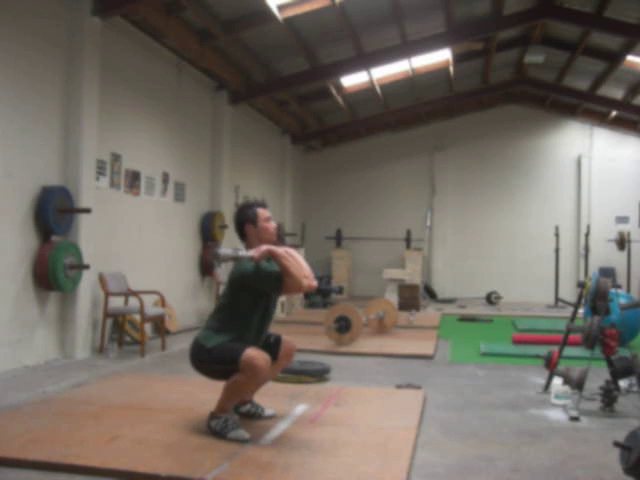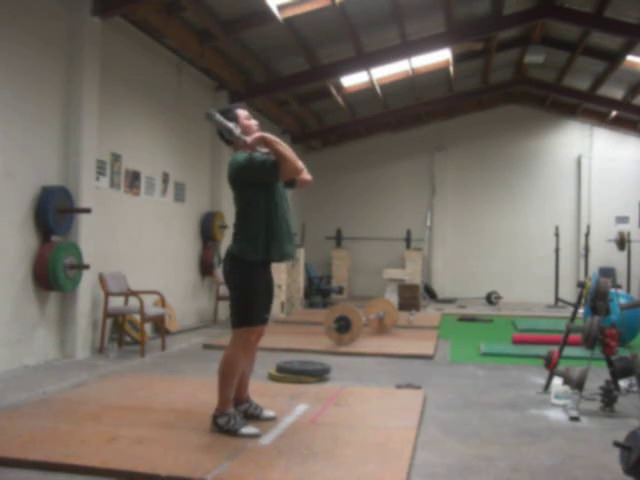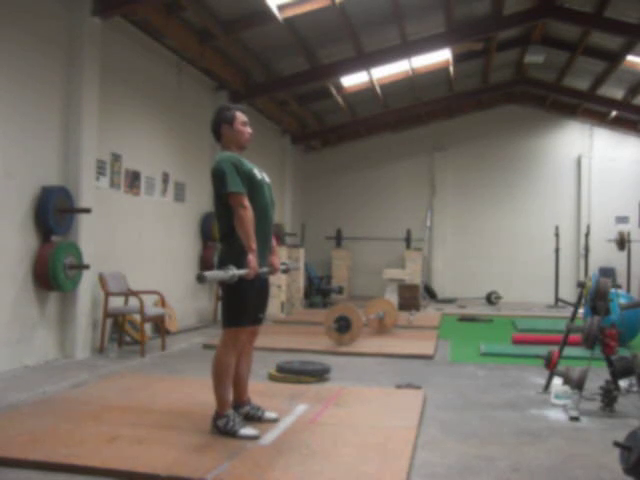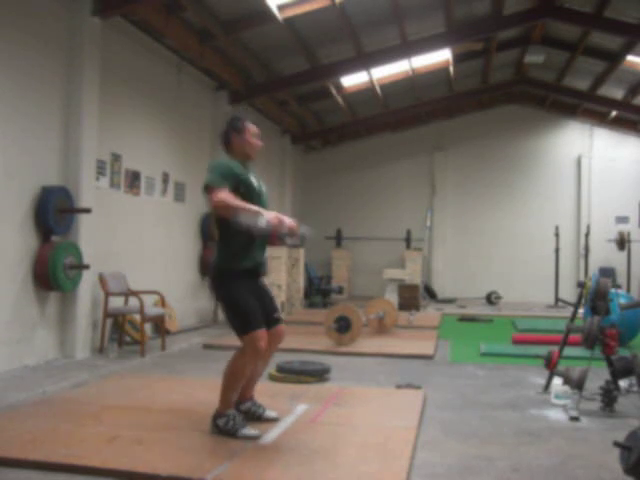
dt=1s
person 1, frame 1
left shoulder: (266, 263)
right shoulder: (250, 268)
left elbow: (310, 283)
right elbow: (301, 285)
left wrist: (288, 252)
right wrist: (276, 252)
right hip: (211, 349)
left knee: (286, 349)
right knee: (259, 362)
left ankle: (243, 400)
right ankle: (220, 416)
person 1, frame 2
left shoulder: (261, 159)
right shoulder: (244, 162)
left elbow: (303, 177)
right elbow: (293, 168)
left wrist: (268, 142)
right wrist: (267, 138)
left hip: (259, 261)
right hip: (246, 261)
left knee: (254, 336)
right knee: (243, 337)
left ankle: (242, 401)
right ankle: (223, 413)
person 1, frame 3
left shoulder: (247, 166)
right shoulder: (227, 163)
right elbow: (242, 208)
left wrist: (272, 253)
right wrist: (250, 253)
left hip: (257, 265)
right hip: (240, 264)
left knee: (248, 337)
right knee: (233, 338)
left ankle: (242, 403)
right ankle: (223, 415)
person 1, frame 4
left shoulder: (248, 174)
right shoulder: (224, 168)
left elbow: (261, 216)
right elbow: (218, 201)
left wrist: (282, 221)
right wrist: (261, 213)
left hip: (251, 272)
right hip: (233, 273)
left knee: (275, 335)
right knee: (256, 342)
left ankle: (245, 401)
right ankle: (224, 414)
